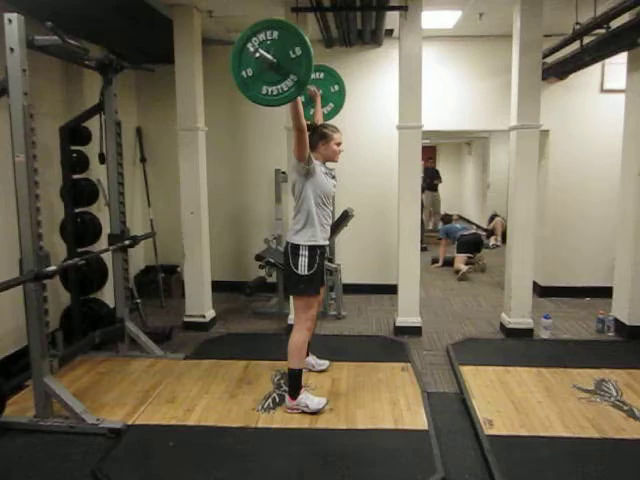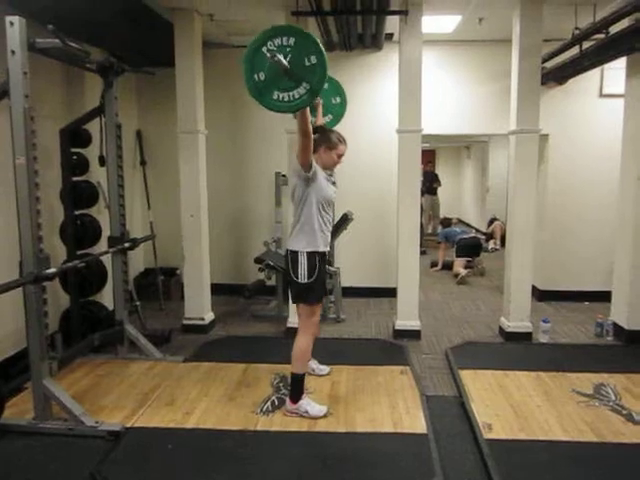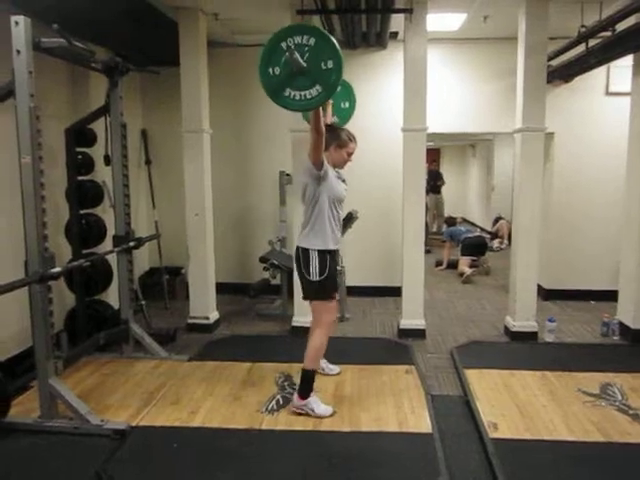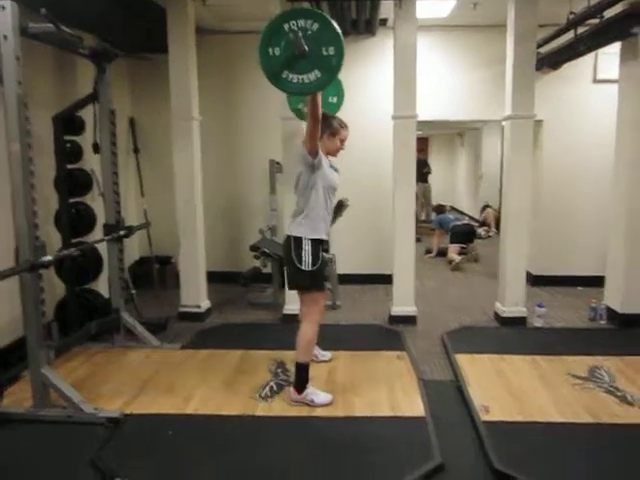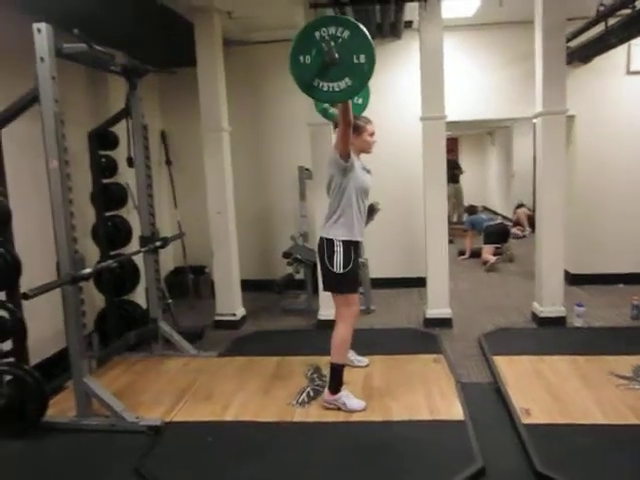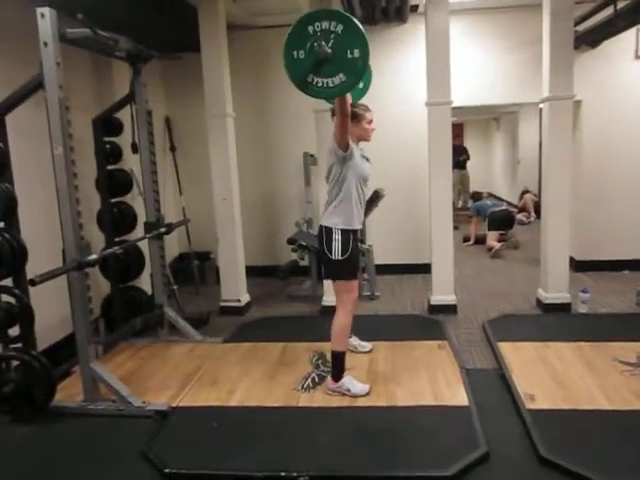
dt=0.5s
person 1, frame 1
left shoulder: (323, 169)
right shoulder: (306, 167)
left elbow: (318, 129)
right elbow: (300, 130)
left wrist: (317, 101)
right wrist: (293, 93)
left hip: (316, 247)
right hip: (303, 249)
left knee: (314, 309)
right knee: (304, 318)
left ankle: (304, 356)
right ankle: (294, 395)
person 1, frame 2
left shoulder: (323, 173)
right shoulder: (307, 171)
left elbow: (318, 134)
right elbow: (305, 134)
left wrist: (318, 109)
left hip: (317, 252)
right hip: (303, 254)
left knee: (315, 316)
right knee: (308, 324)
left ankle: (305, 360)
right ankle: (295, 399)
person 1, frame 3
left shoulder: (333, 172)
right shoulder: (318, 170)
left elbow: (328, 132)
right elbow: (317, 133)
left wrist: (329, 107)
left hip: (326, 251)
right hip: (314, 252)
left knee: (324, 315)
right knee: (326, 320)
left ankle: (316, 359)
right ankle: (303, 396)
person 1, frame 4
left shoulder: (325, 162)
right shoulder: (312, 158)
left elbow: (319, 122)
right elbow: (314, 121)
left wrist: (318, 94)
right wrist: (312, 94)
left hip: (313, 240)
right hip: (304, 242)
left knee: (314, 304)
right knee: (313, 312)
left ankle: (308, 348)
right ankle: (300, 388)
person 1, frame 5
left shoulder: (356, 162)
right shoulder: (343, 160)
left elbow: (348, 125)
right elbow: (345, 125)
left wrist: (347, 97)
left hip: (348, 242)
right hip: (337, 244)
left knee: (348, 308)
right knee: (348, 313)
left ankle: (343, 352)
right ankle: (334, 392)
person 1, frame 6
left shoulder: (356, 150)
right shoulder: (343, 149)
left elbow: (348, 113)
right elbow: (343, 114)
left hip: (347, 230)
right hip: (336, 232)
left knee: (349, 295)
right knee: (347, 300)
left ankle: (346, 338)
right ankle: (337, 378)
